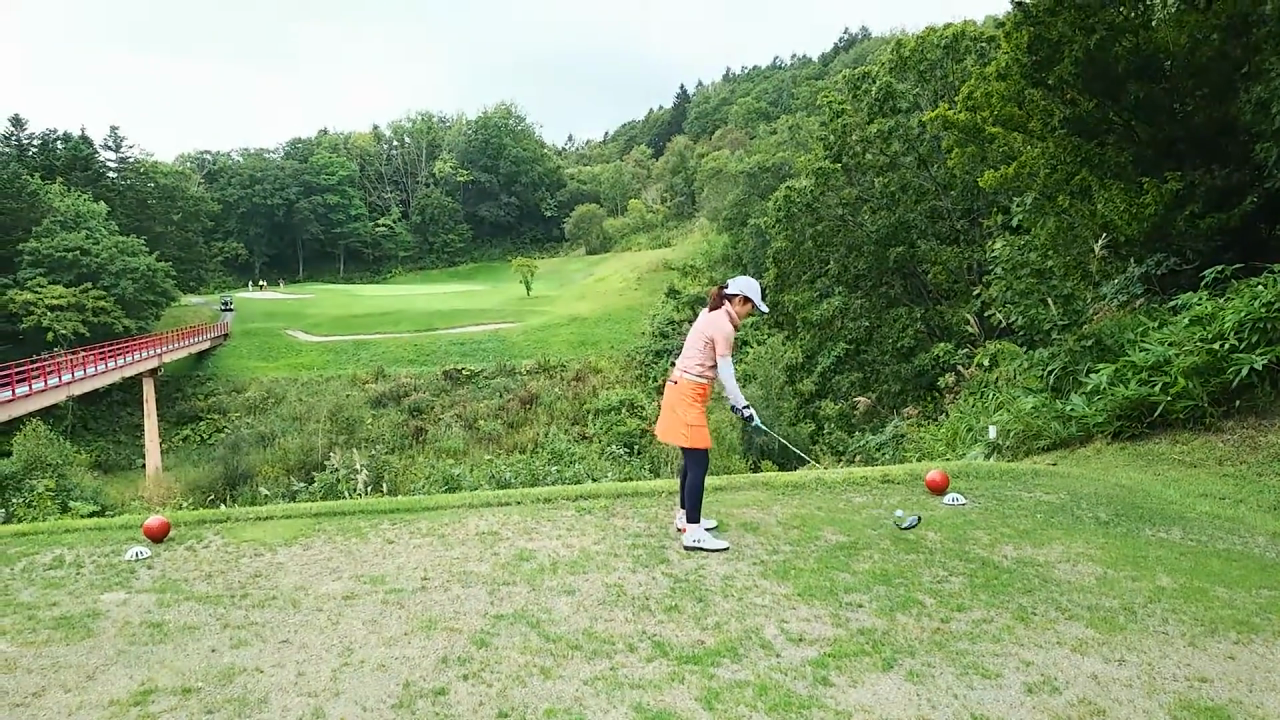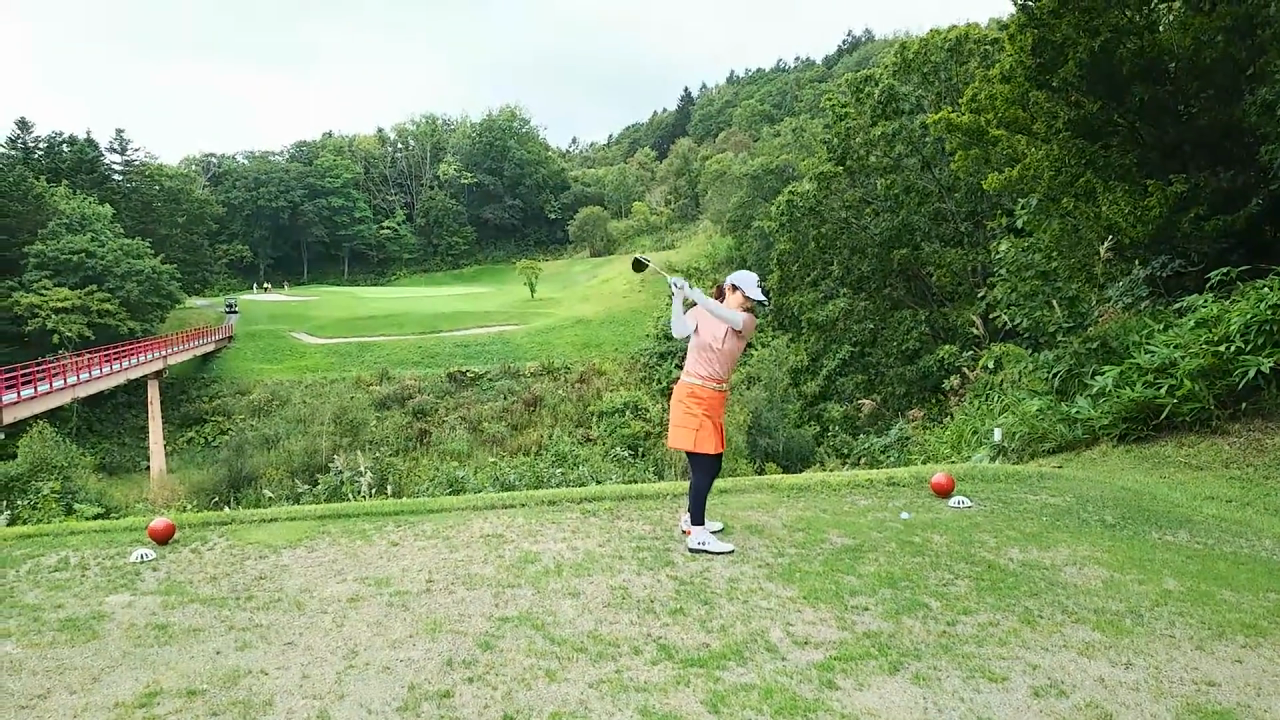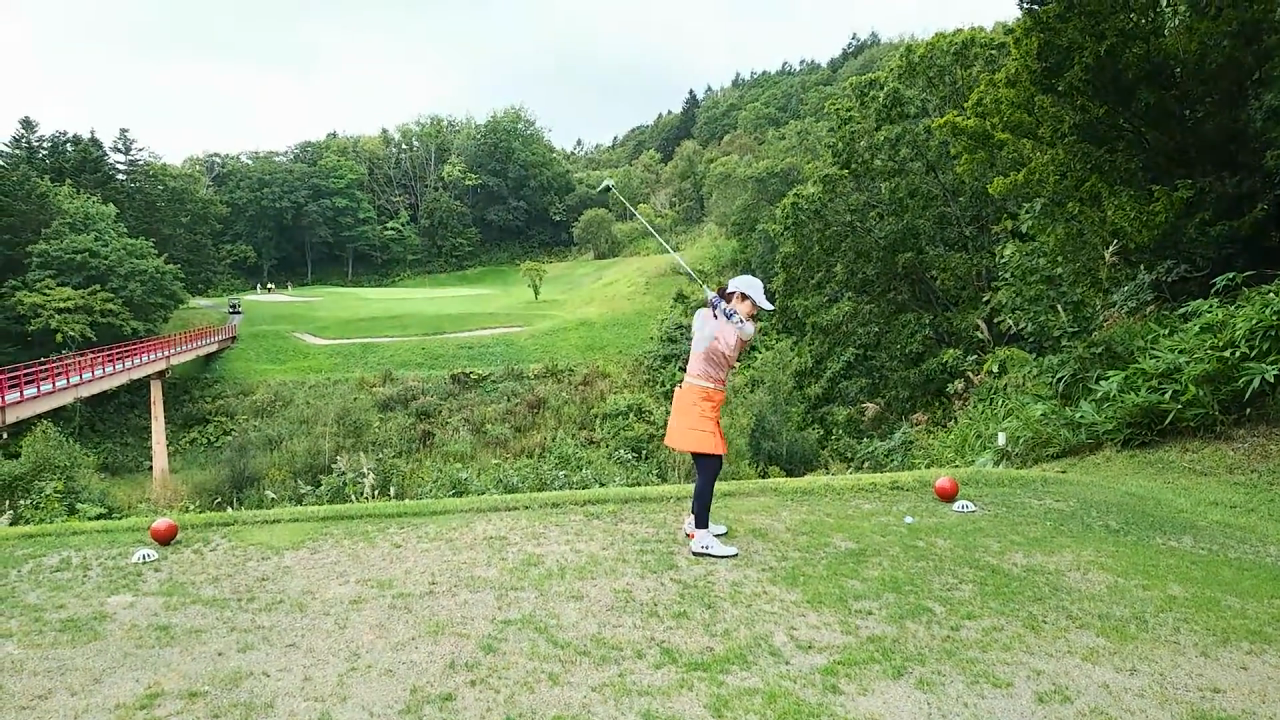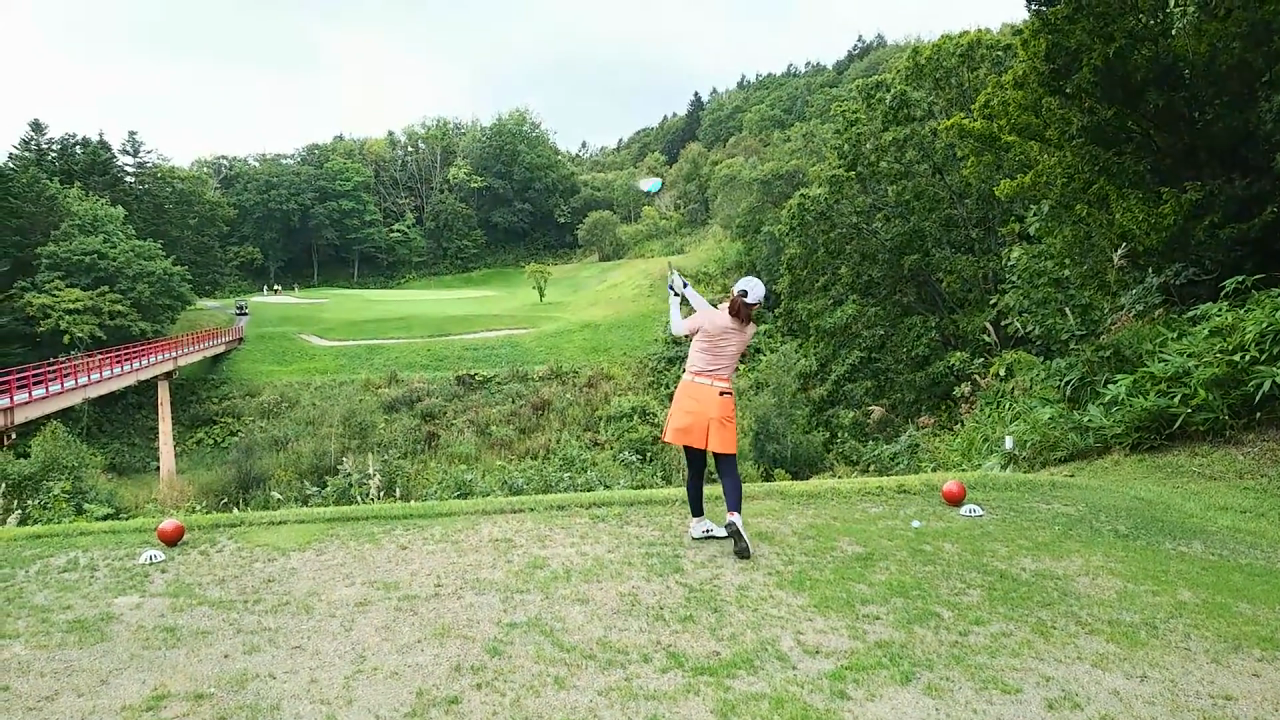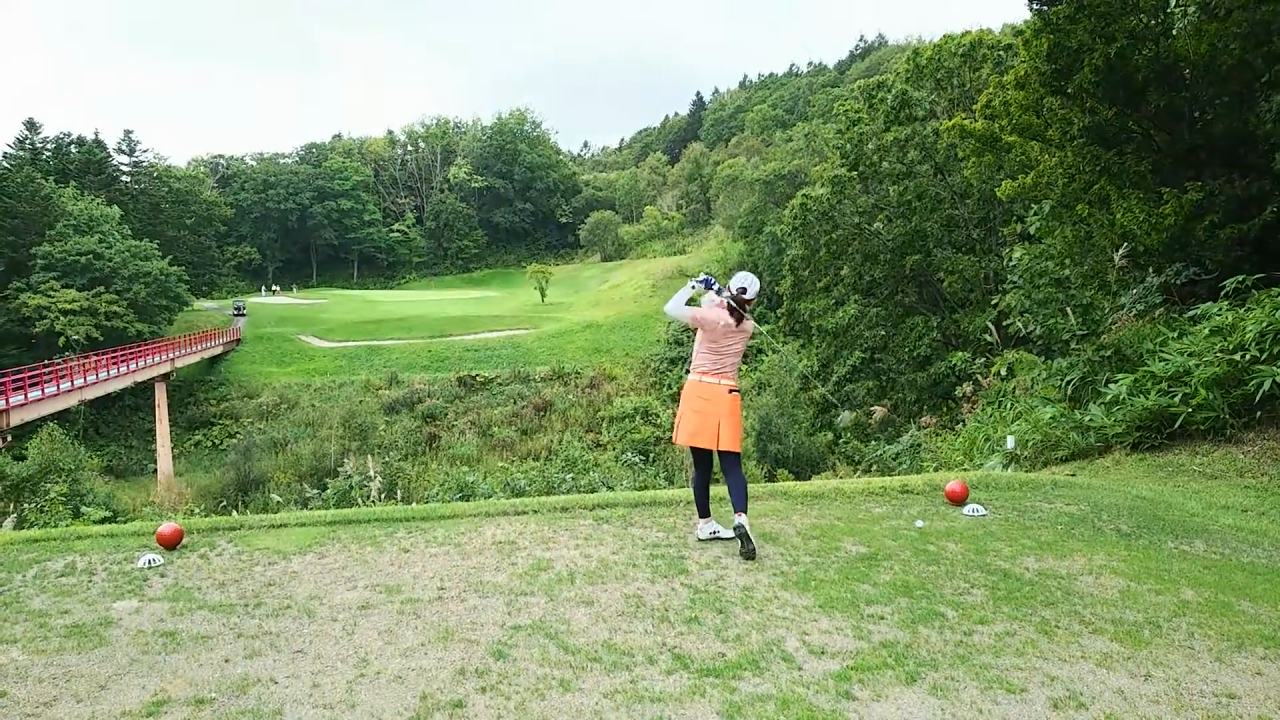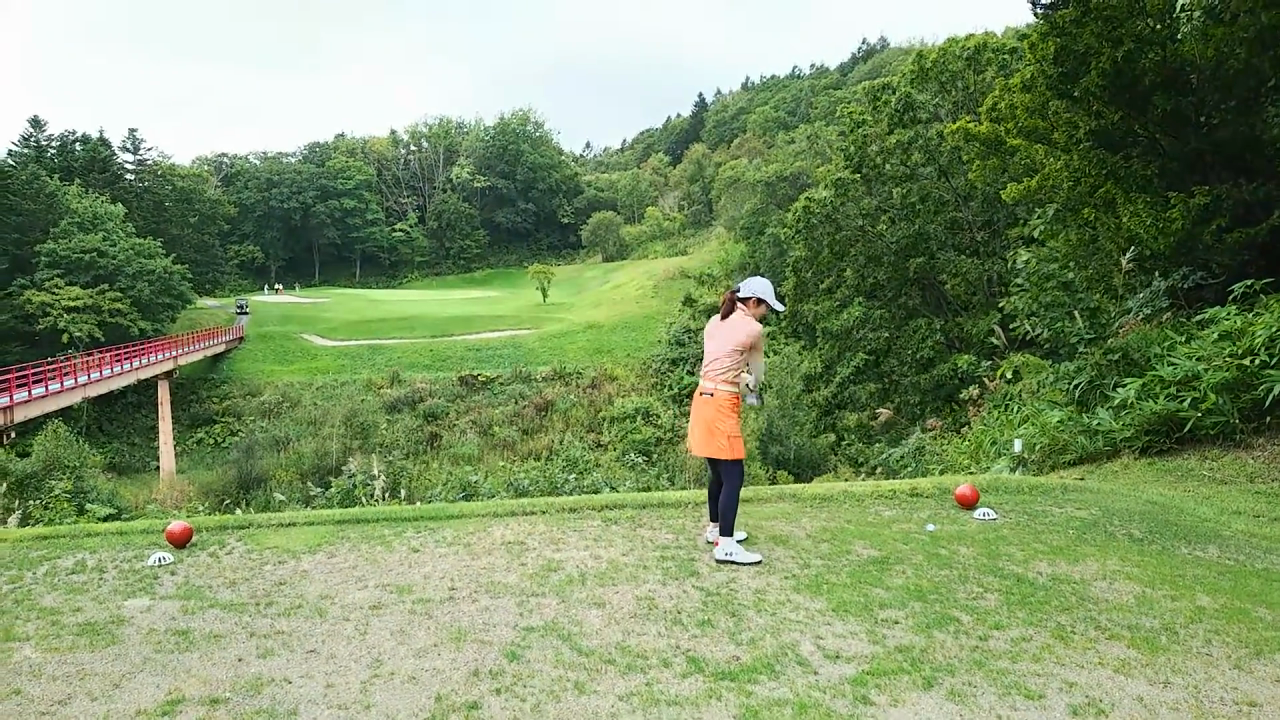
dt=0.5s
person 1, frame 1
left shoulder: (711, 315)
right shoulder: (723, 327)
left elbow: (717, 367)
right elbow: (725, 373)
left wrist: (735, 400)
right wrist: (742, 404)
left hip: (683, 389)
right hip: (688, 394)
left knee: (692, 459)
right knee: (699, 462)
left ankle: (686, 515)
right ankle: (692, 532)
person 1, frame 2
left shoulder: (748, 322)
right shoulder: (700, 313)
left elbow: (725, 315)
right elbow: (679, 332)
left wrist: (692, 293)
right wrist: (679, 297)
left hip: (717, 398)
right hip: (692, 395)
left knee: (713, 465)
right knee: (702, 466)
left ankle: (692, 518)
right ankle: (697, 535)
person 1, frame 3
left shoulder: (746, 327)
right shoulder: (706, 315)
left elbow: (745, 330)
right elbow: (701, 346)
left wrist: (732, 317)
right wrist: (719, 316)
left hip: (712, 400)
right hip: (696, 397)
left knee: (711, 466)
right knee: (708, 467)
left ankle: (695, 521)
right ankle: (701, 538)
person 1, frame 4
left shoulder: (707, 319)
right shoulder: (748, 329)
left elbow: (677, 328)
left wrist: (676, 295)
right wrist: (687, 292)
left hip: (690, 393)
right hip: (720, 399)
left knee: (695, 465)
right knee: (727, 467)
left ankle: (698, 523)
right ankle: (733, 518)
person 1, frame 5
left shoulder: (712, 316)
right shoulder: (747, 325)
left elbow: (670, 309)
left wrist: (694, 284)
right wrist: (713, 293)
left hip: (698, 393)
right hip: (726, 397)
left knee: (702, 466)
right knee: (732, 466)
left ankle: (705, 525)
right ankle: (740, 519)
person 1, frame 6
left shoulder: (716, 323)
right shoulder: (752, 328)
right elbow: (756, 368)
left wrist: (742, 381)
right wrist: (751, 383)
left hip: (707, 398)
right hip: (721, 403)
left knee: (720, 472)
right knee: (734, 475)
left ankle: (715, 528)
right ankle: (725, 545)
